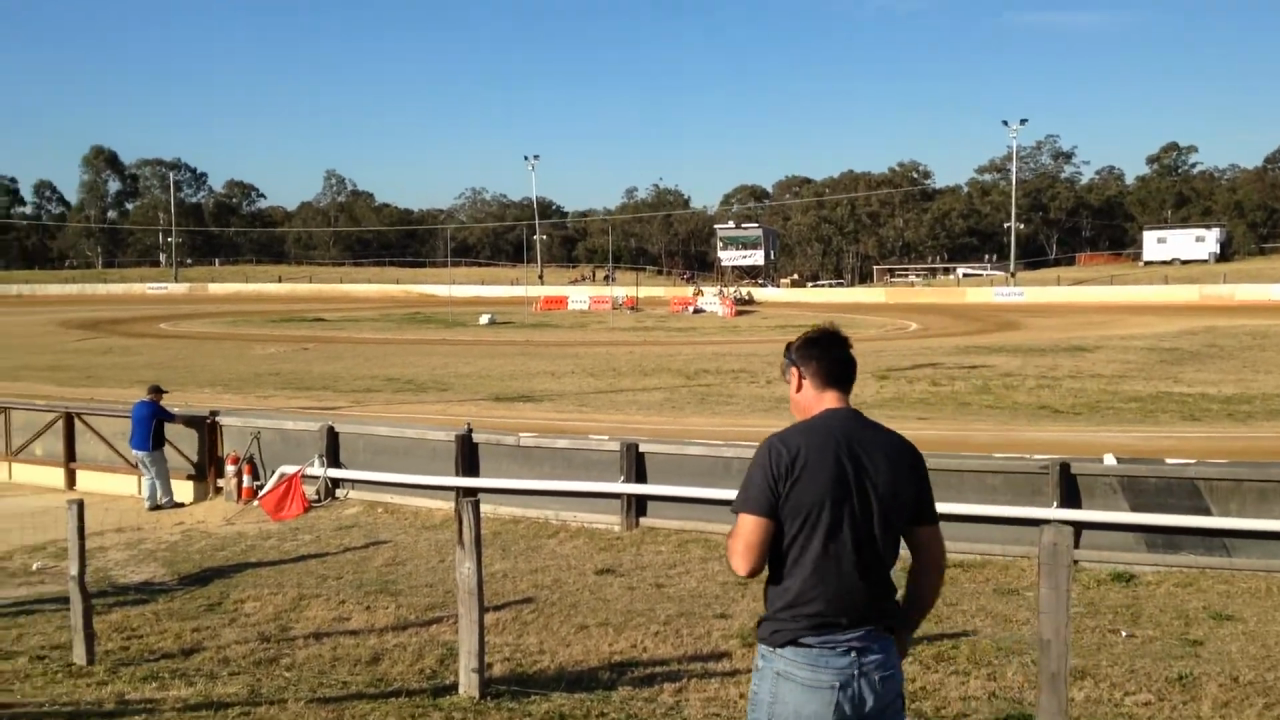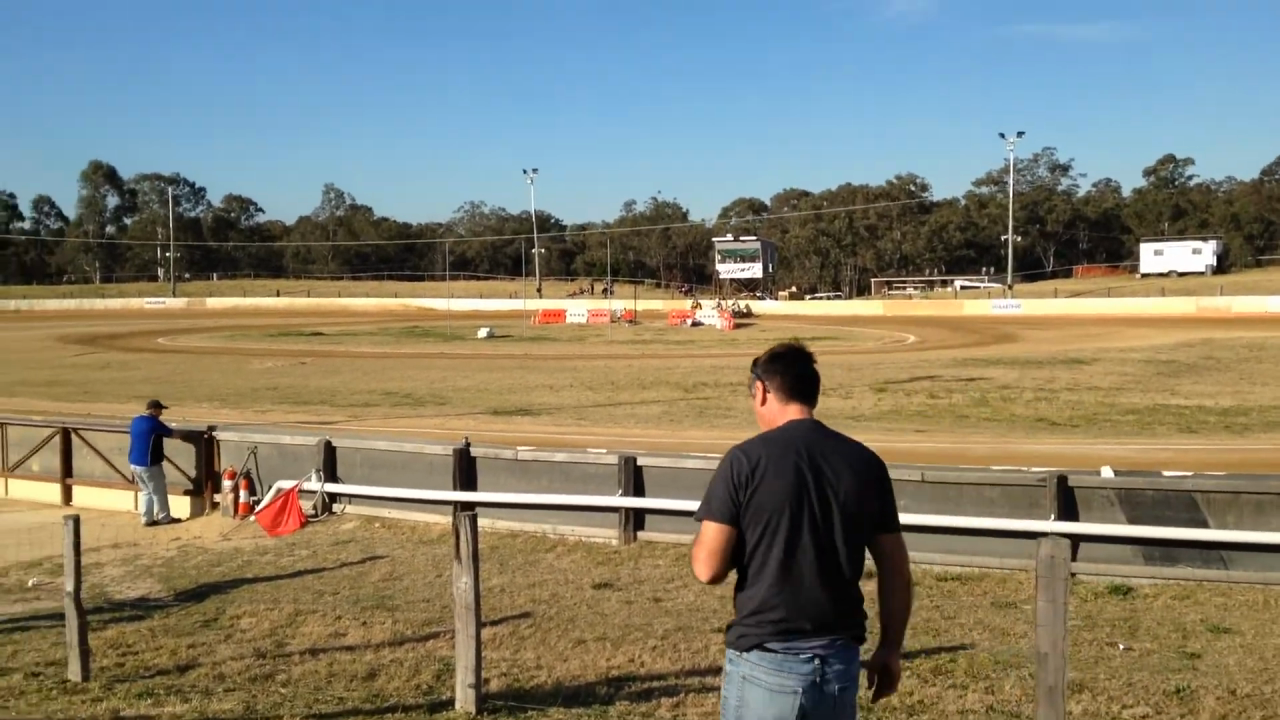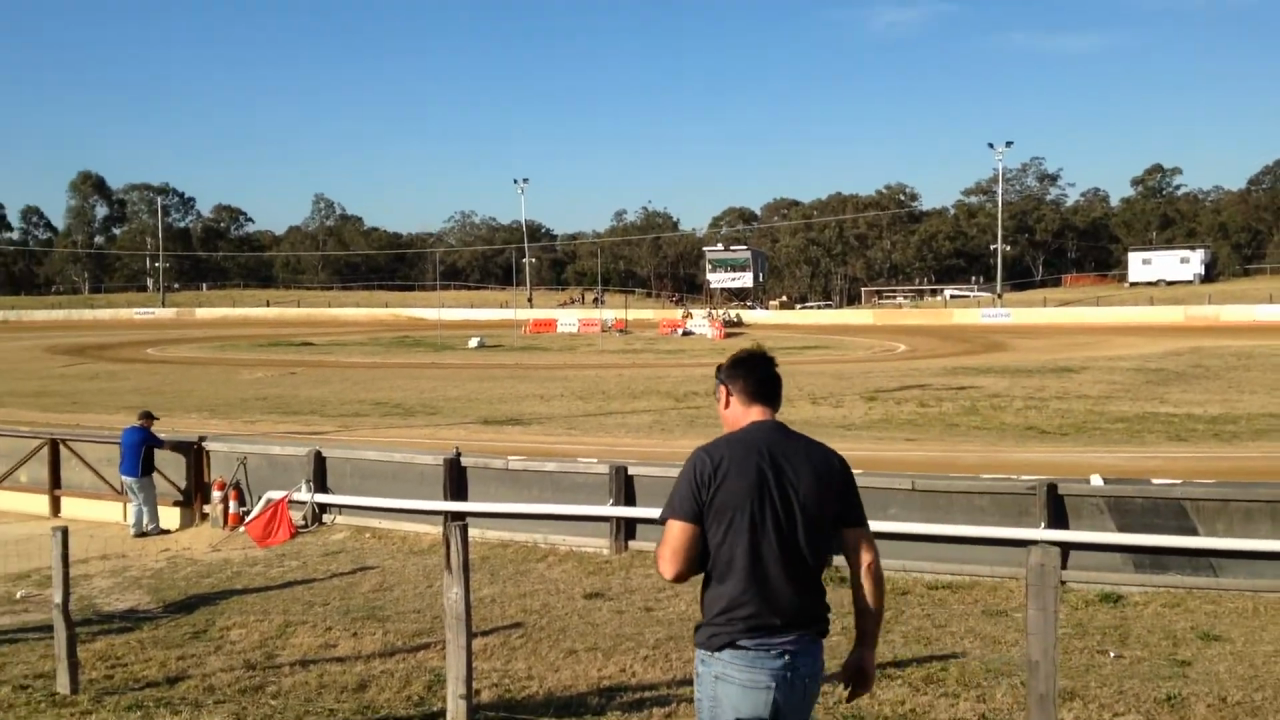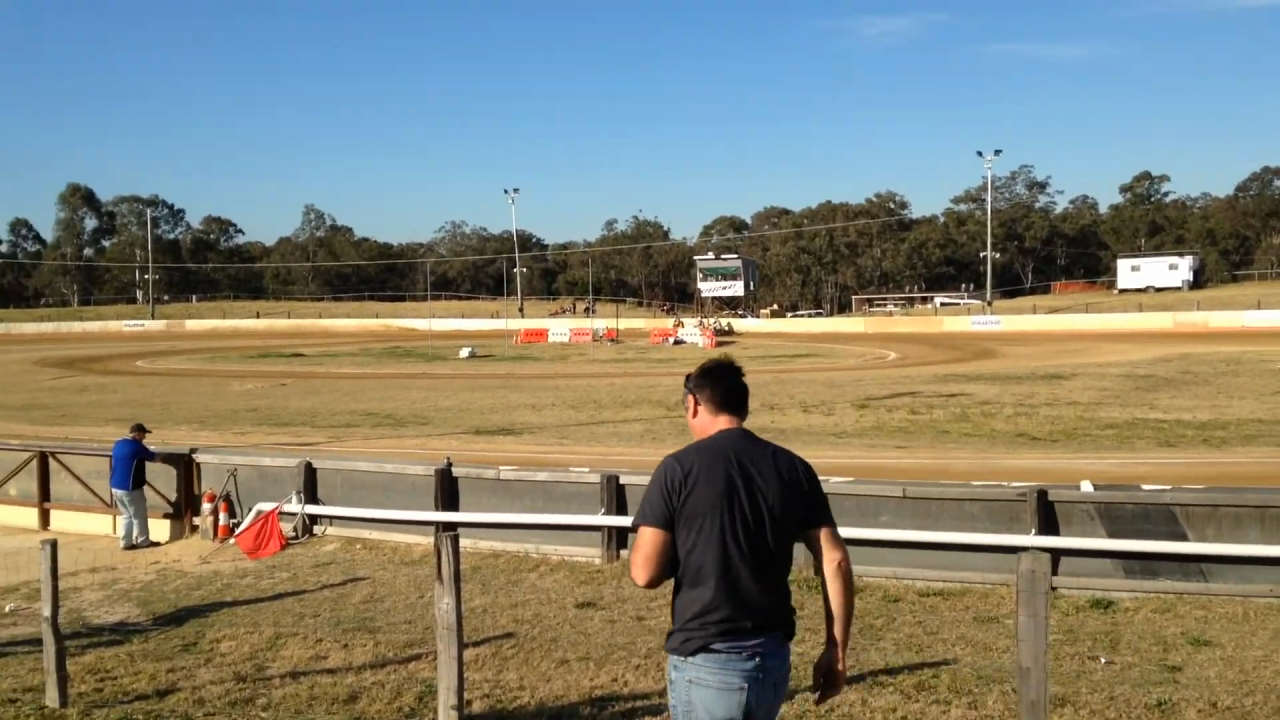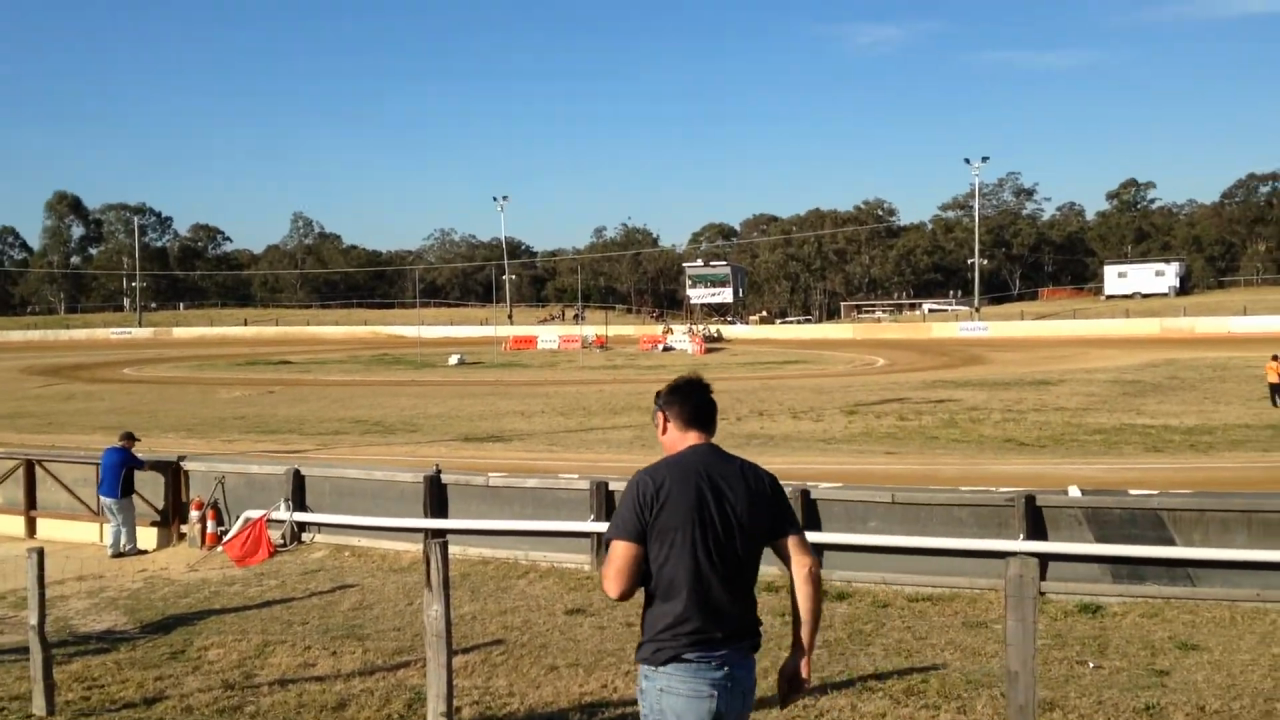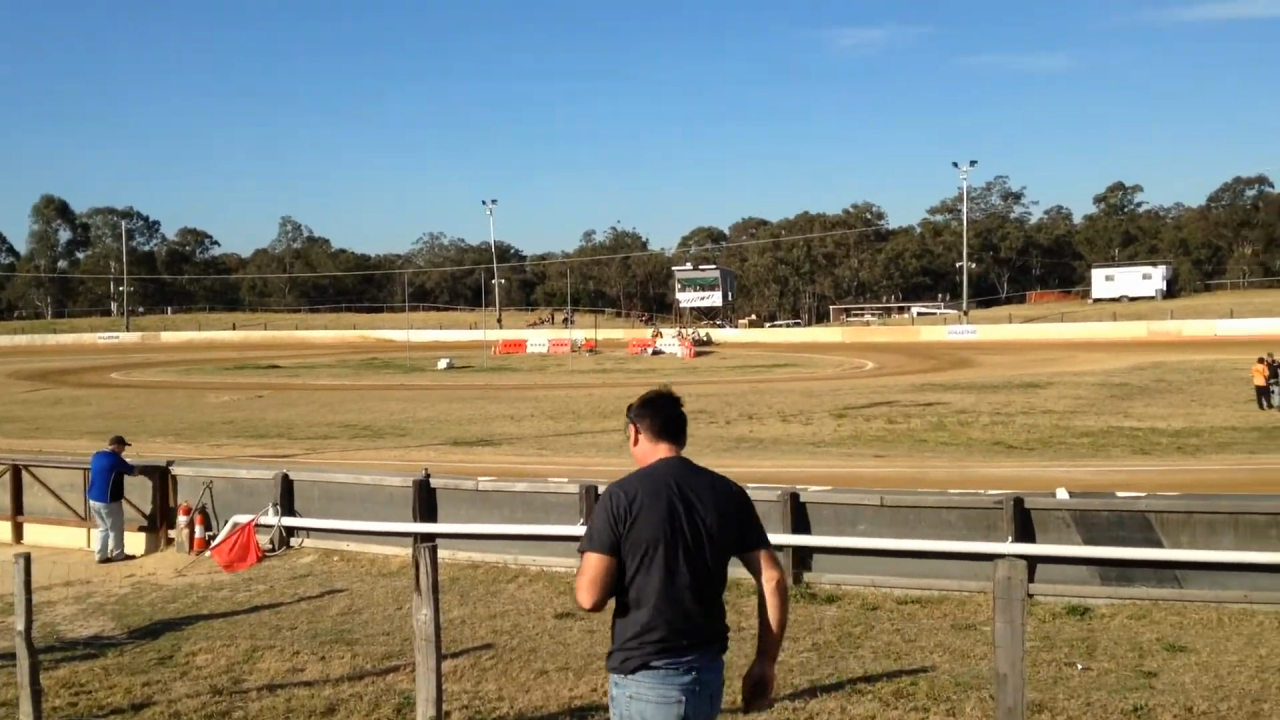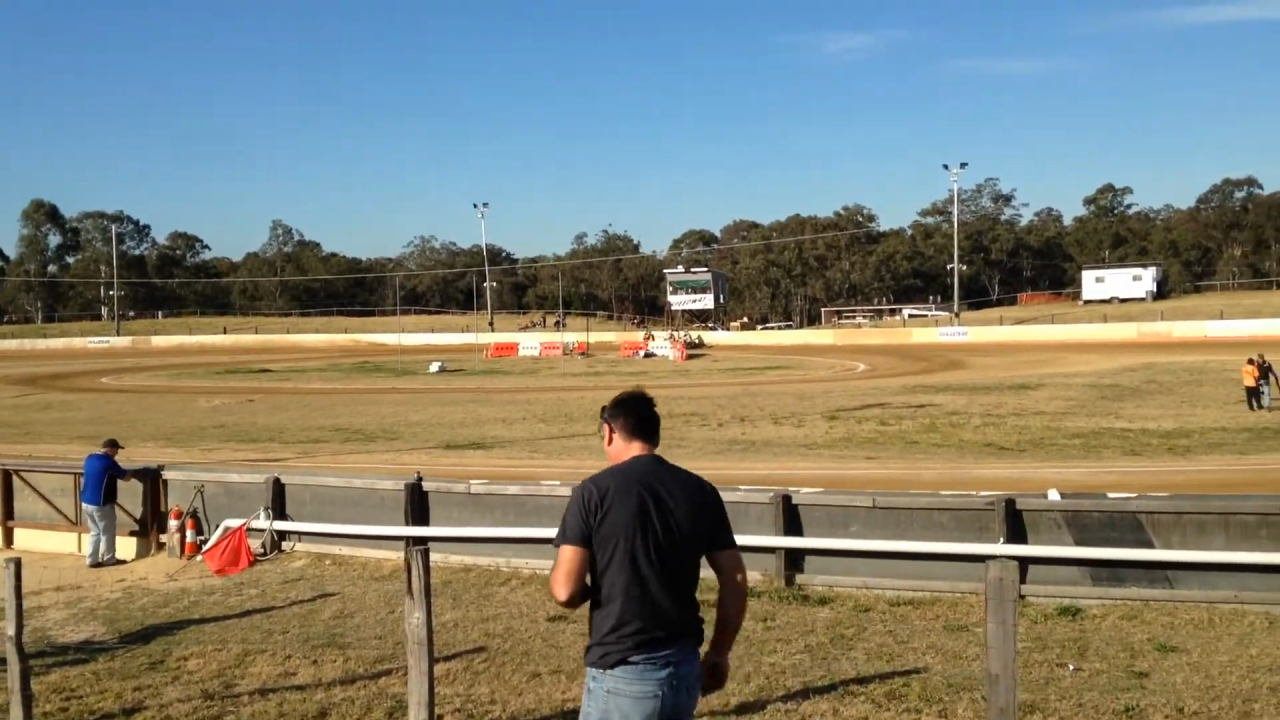
dt=0.1s
person 1, frame 1
left shoulder: (782, 450)
right shoulder: (902, 453)
left elbow: (745, 561)
right elbow: (931, 561)
right wrist: (903, 633)
left hip: (797, 657)
right hip: (876, 656)
person 1, frame 2
left shoulder: (745, 460)
right shoulder: (865, 463)
left elbow: (708, 567)
right elbow: (895, 570)
right wrist: (889, 649)
left hip: (764, 662)
right hip: (838, 662)
person 1, frame 3
left shoulder: (708, 461)
right shoulder: (827, 462)
left elbow: (672, 566)
right elbow: (866, 563)
right wrist: (865, 649)
left hip: (734, 659)
right hip: (804, 656)
person 1, frame 4
left shoulder: (679, 468)
right shoulder: (793, 468)
left elbow: (645, 573)
right elbow: (836, 562)
right wrist: (836, 649)
left hip: (705, 662)
right hip: (772, 658)
person 1, frame 5
left shoulder: (649, 483)
right shoulder: (760, 482)
left elbow: (617, 585)
right elbow: (805, 569)
right wrist: (800, 655)
left hip: (675, 672)
right hip: (738, 668)
person 1, frame 6
left shoulder: (622, 495)
right shoulder: (728, 494)
left elbow: (590, 596)
right elbow: (773, 580)
right wrist: (765, 661)
left hip: (644, 678)
right hip: (707, 673)
person 1, frame 7
left shoulder: (596, 491)
right shoulder: (700, 491)
left elbow: (564, 590)
right elbow: (735, 581)
left wrist: (587, 591)
right wrist: (719, 653)
left hip: (622, 673)
right hip: (683, 667)
